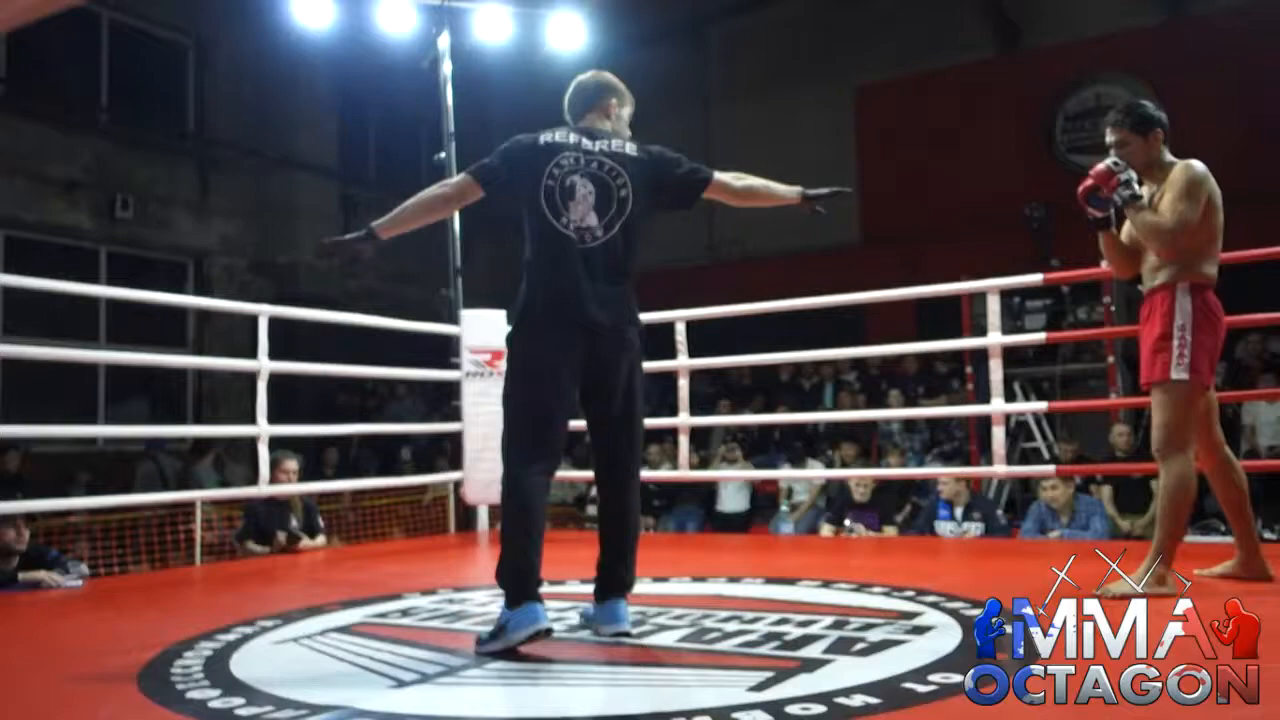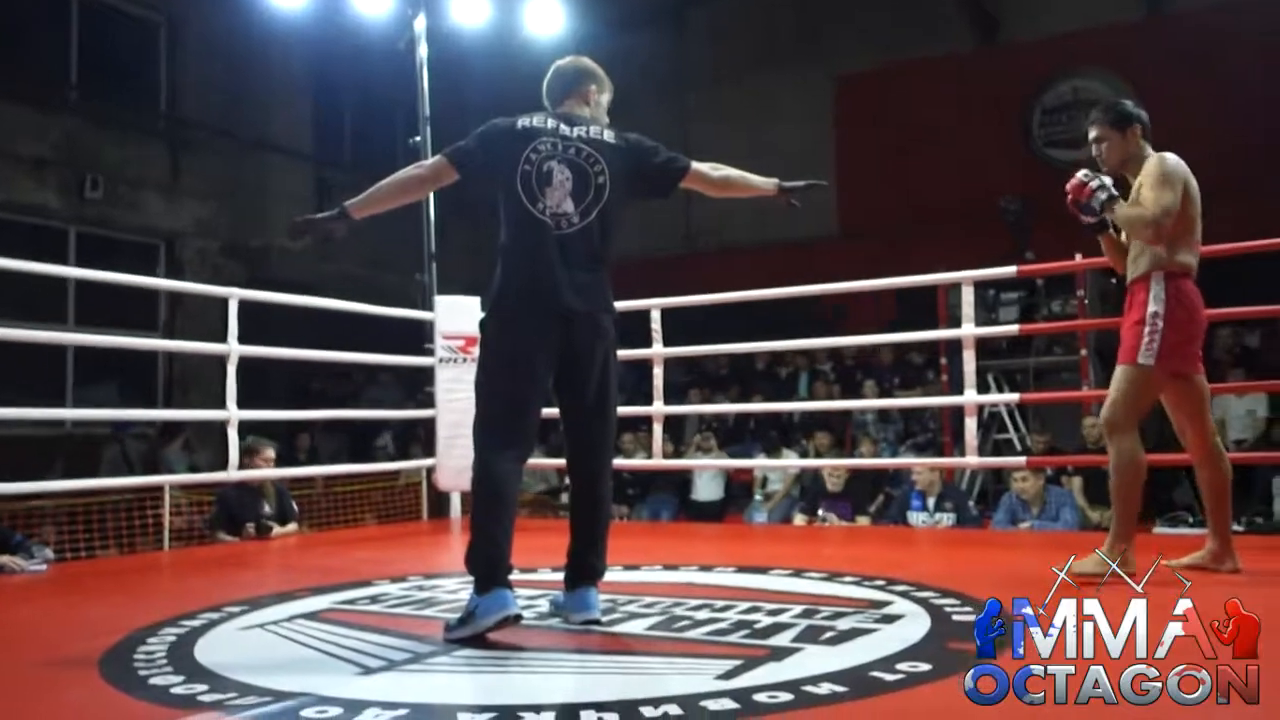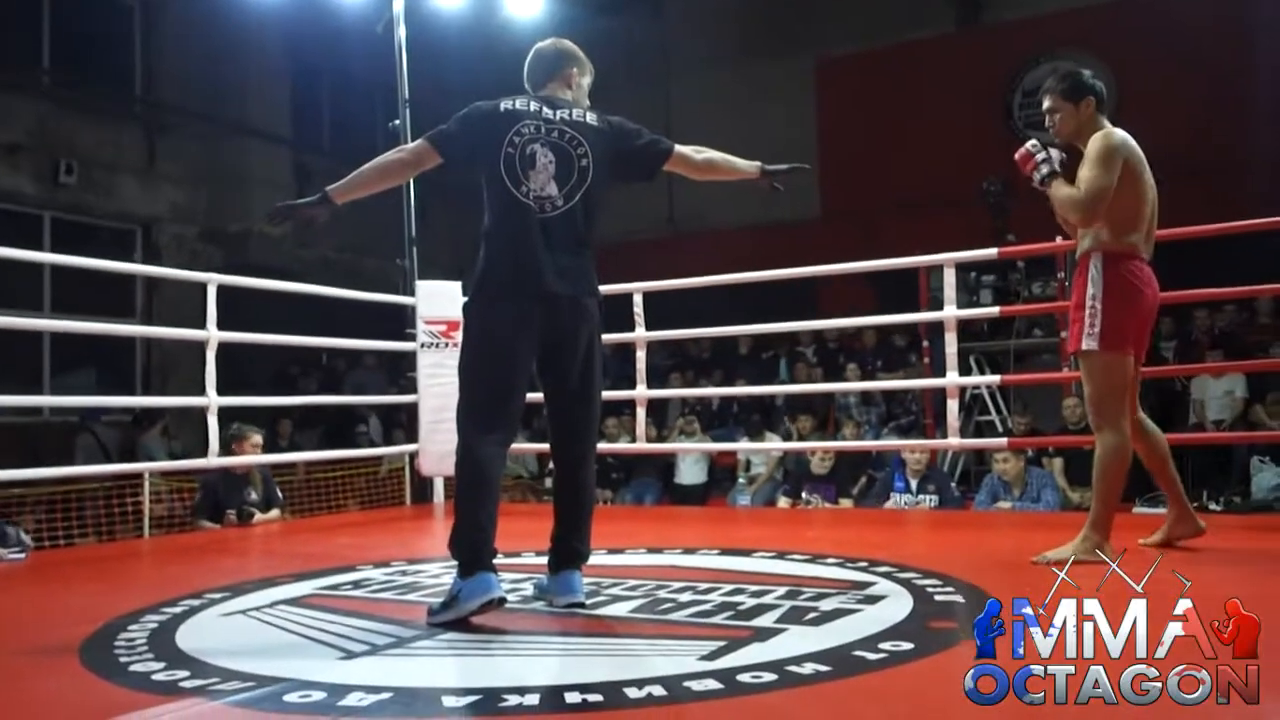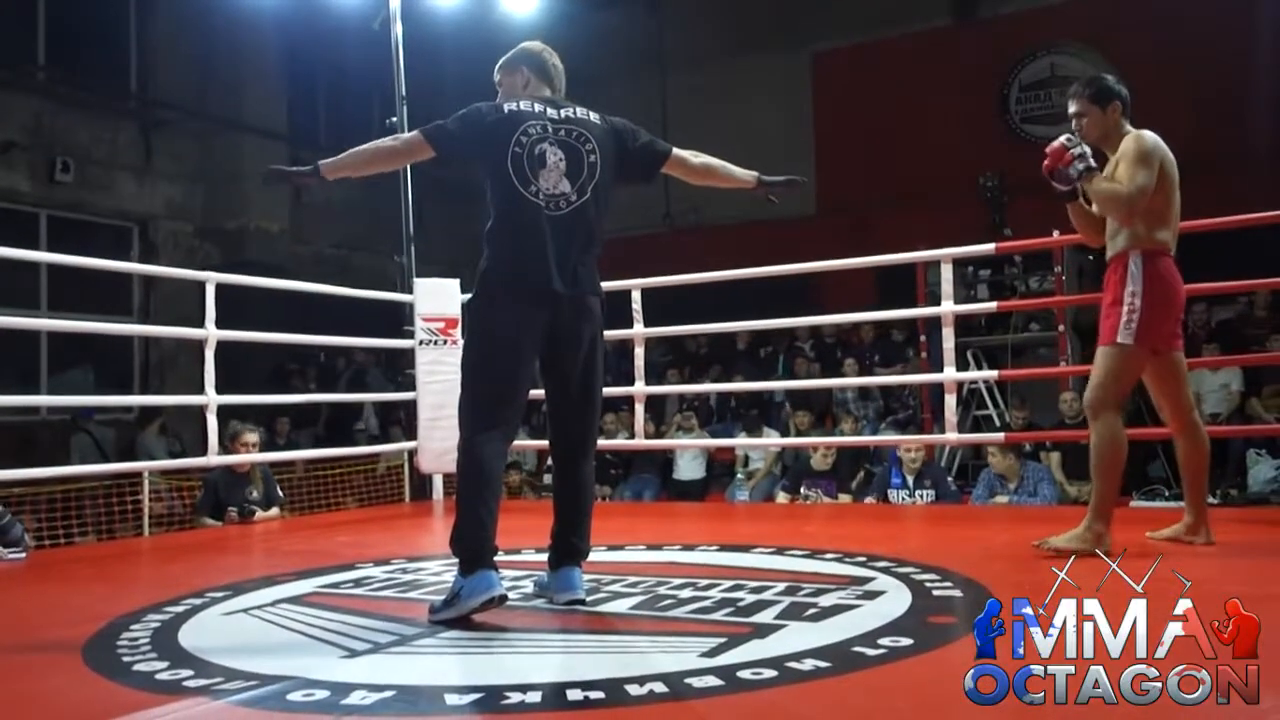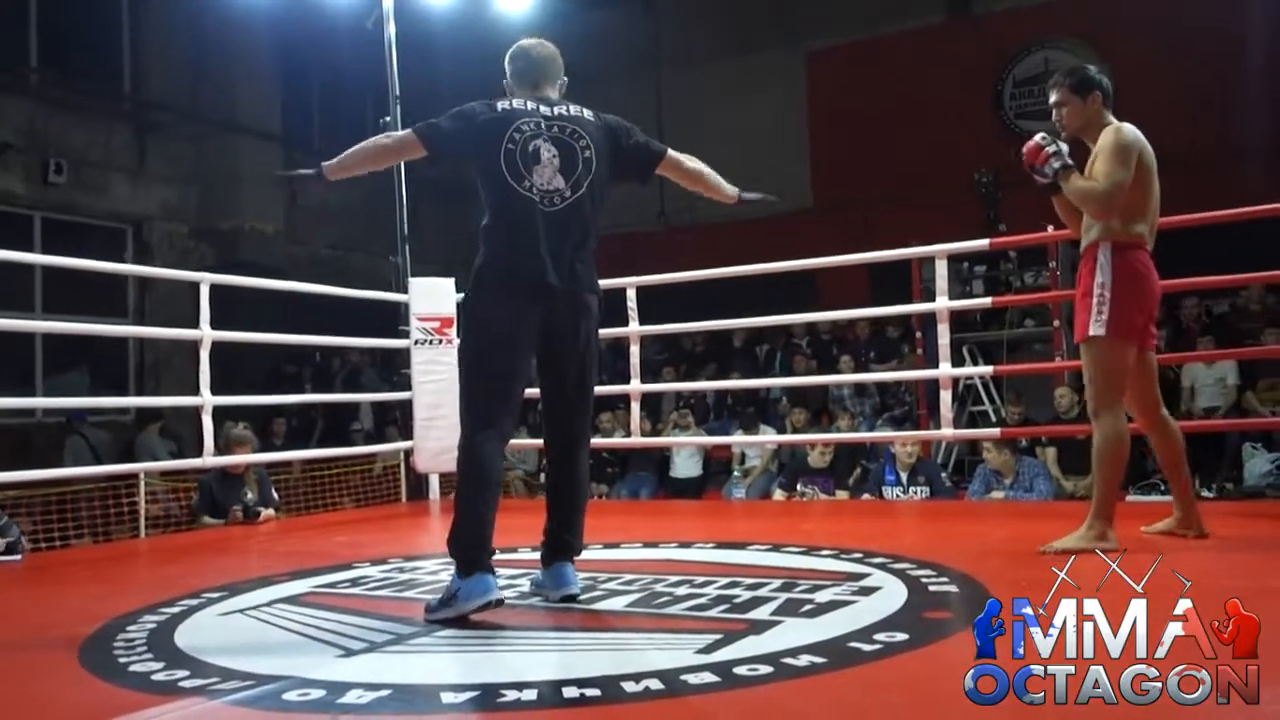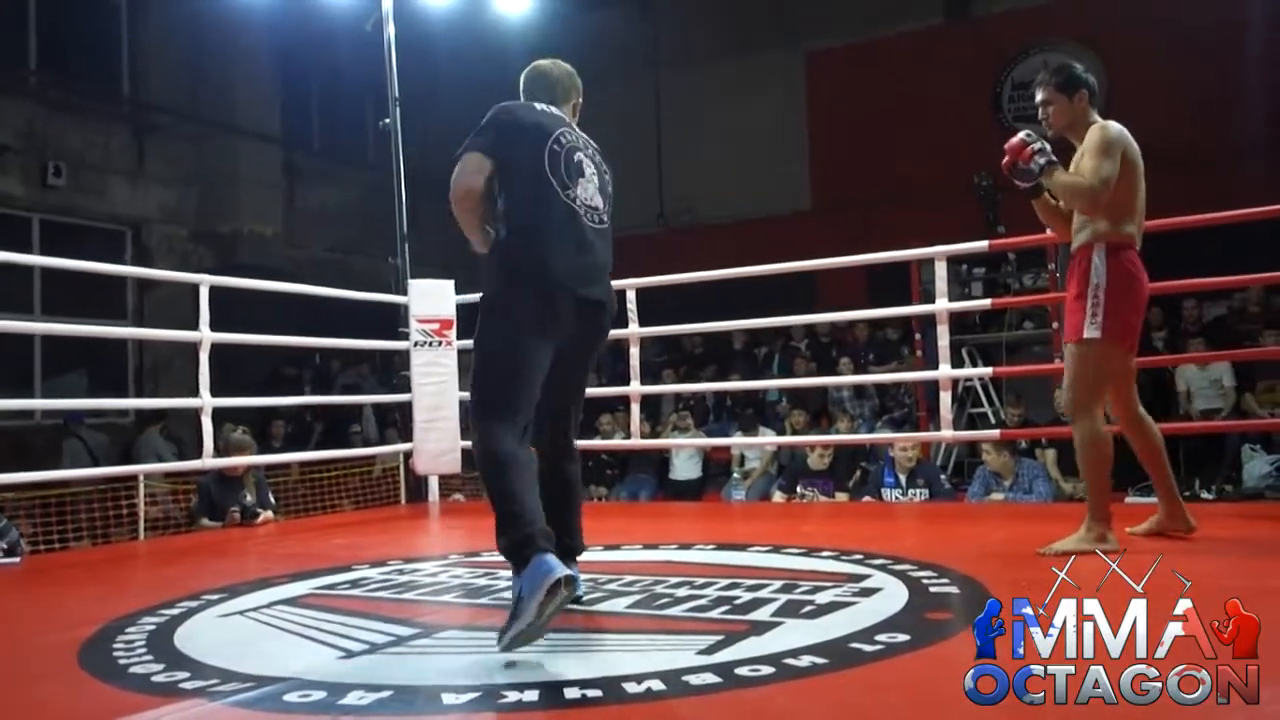
dt=0.5s
person 1, frame 1
left shoulder: (529, 150)
right shoulder: (644, 161)
left elbow: (449, 194)
right elbow: (736, 188)
left wrist: (372, 235)
right wrist: (803, 196)
left hip: (545, 327)
right hip: (613, 331)
left knee: (529, 461)
right knee: (619, 466)
left ankle: (523, 603)
right ankle: (613, 600)
person 1, frame 2
left shoulder: (506, 135)
right shoulder: (622, 149)
left elbow: (424, 176)
right elbow: (712, 178)
left wrist: (345, 214)
right wrist: (778, 187)
left hip: (520, 313)
right hip: (588, 317)
left knee: (501, 446)
right knee: (591, 454)
left ankle: (492, 589)
right ankle: (583, 588)
person 1, frame 3
left shoulder: (489, 118)
right shoulder: (605, 131)
left elbow: (407, 160)
right elbow: (694, 160)
left wrist: (326, 199)
right wrist: (761, 171)
left hip: (503, 296)
right hip: (573, 300)
left knee: (484, 430)
right knee: (575, 437)
left ankle: (476, 572)
right ankle: (567, 571)
person 1, frame 4
left shoulder: (491, 120)
right shoulder: (606, 131)
left elbow: (402, 148)
right elbow: (690, 165)
left wrist: (317, 172)
right wrist: (757, 181)
left hip: (509, 296)
right hip: (577, 299)
left knee: (487, 427)
right knee: (575, 435)
left ankle: (478, 570)
right ankle: (567, 568)
person 1, frame 5
left shoulder: (483, 118)
right shoulder: (600, 127)
left elbow: (395, 146)
right elbow: (681, 167)
left wrist: (324, 173)
right wrist: (734, 196)
left hip: (504, 290)
right hip: (573, 293)
left knee: (485, 424)
right knee: (569, 428)
left ankle: (473, 572)
right ankle: (560, 563)
person 1, frame 6
left shoulder: (510, 117)
right shoulder: (597, 157)
left elbow: (464, 188)
left wrist: (486, 241)
left hip: (530, 288)
right hip: (593, 299)
left knee: (501, 426)
right knee: (556, 434)
left ankle: (537, 562)
right ankle: (563, 562)
person 2, frame 1
left shoulder: (1189, 174)
right shoulder: (1146, 191)
left elbow: (1168, 240)
right elbow: (1124, 267)
left wrist: (1128, 198)
right wrist: (1103, 217)
left hip: (1183, 311)
right hip: (1161, 314)
left knee: (1170, 445)
right knee: (1209, 446)
left ankle: (1157, 569)
right ankle: (1249, 557)
person 2, frame 2
left shoulder: (1162, 166)
right shoulder: (1145, 182)
left elbow: (1155, 228)
right elbow: (1127, 262)
left wrist: (1108, 199)
right wrist: (1098, 221)
left hip: (1162, 301)
right hip: (1162, 306)
left knee: (1117, 421)
right knee: (1199, 437)
left ankle: (1119, 548)
right ankle: (1220, 549)
person 2, frame 3
left shoulder: (1107, 141)
right shoulder: (1116, 150)
left elbow: (1083, 210)
right elbow: (1085, 227)
left wrist: (1047, 175)
right wrist: (1050, 181)
left hip: (1109, 279)
right hip: (1130, 279)
left knee: (1106, 418)
right knee: (1126, 415)
left ankle: (1094, 538)
right ankle: (1181, 514)
person 2, frame 4
left shoulder: (1141, 144)
right shoulder: (1123, 158)
left elbow: (1128, 206)
right elbow: (1098, 233)
left wrist: (1085, 170)
right wrist: (1070, 189)
left hip: (1141, 279)
right hip: (1149, 283)
left knee: (1101, 403)
right knee: (1178, 411)
left ankle: (1096, 527)
right ankle: (1196, 522)
person 2, frame 5
left shoulder: (1119, 136)
right shoulder: (1109, 147)
left elbow: (1103, 206)
right elbow: (1083, 224)
left wrist: (1062, 170)
right wrist: (1053, 181)
left hip: (1113, 270)
right hip: (1126, 272)
left knee: (1104, 404)
right knee: (1146, 405)
left ankle: (1099, 527)
right ankle: (1186, 513)
person 2, frame 6
left shoulder: (1105, 134)
right shoulder: (1089, 148)
left elbow: (1091, 200)
right elbow: (1067, 226)
left wrist: (1047, 165)
right wrist: (1034, 185)
left hip: (1105, 272)
right hip: (1110, 275)
left knee: (1081, 404)
right knee: (1123, 404)
left ankle: (1097, 527)
right ankle: (1172, 511)
